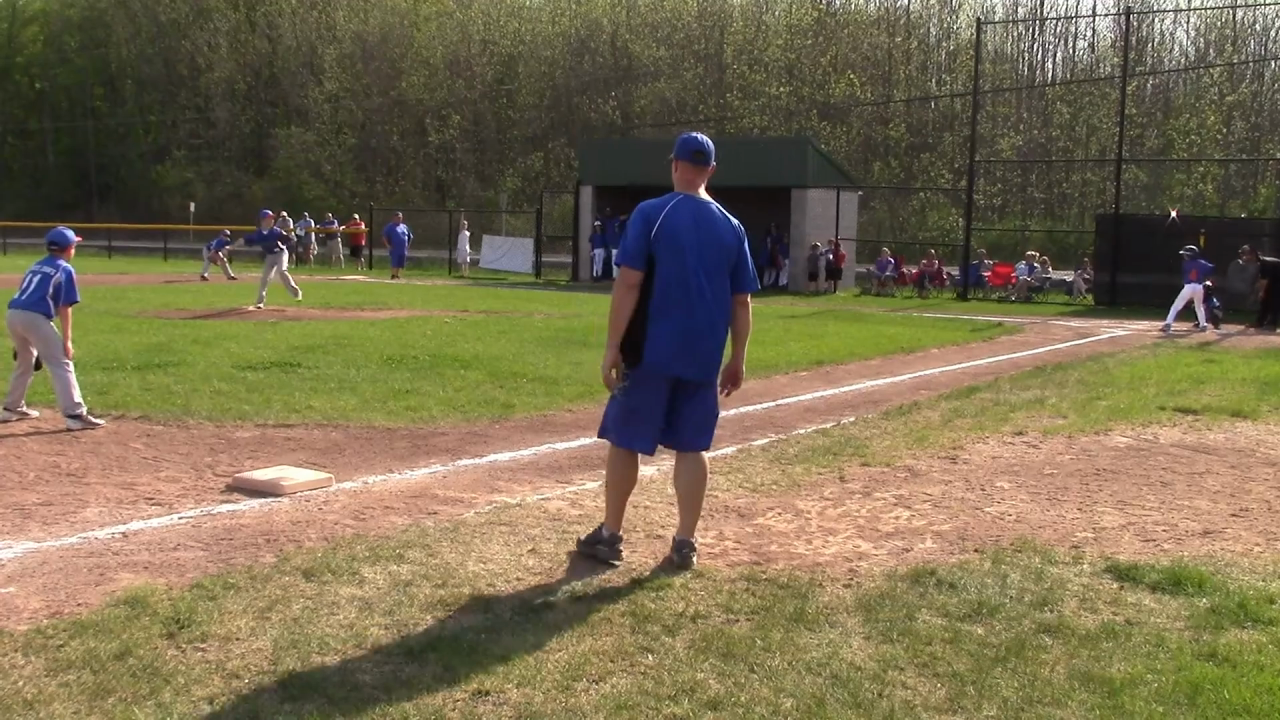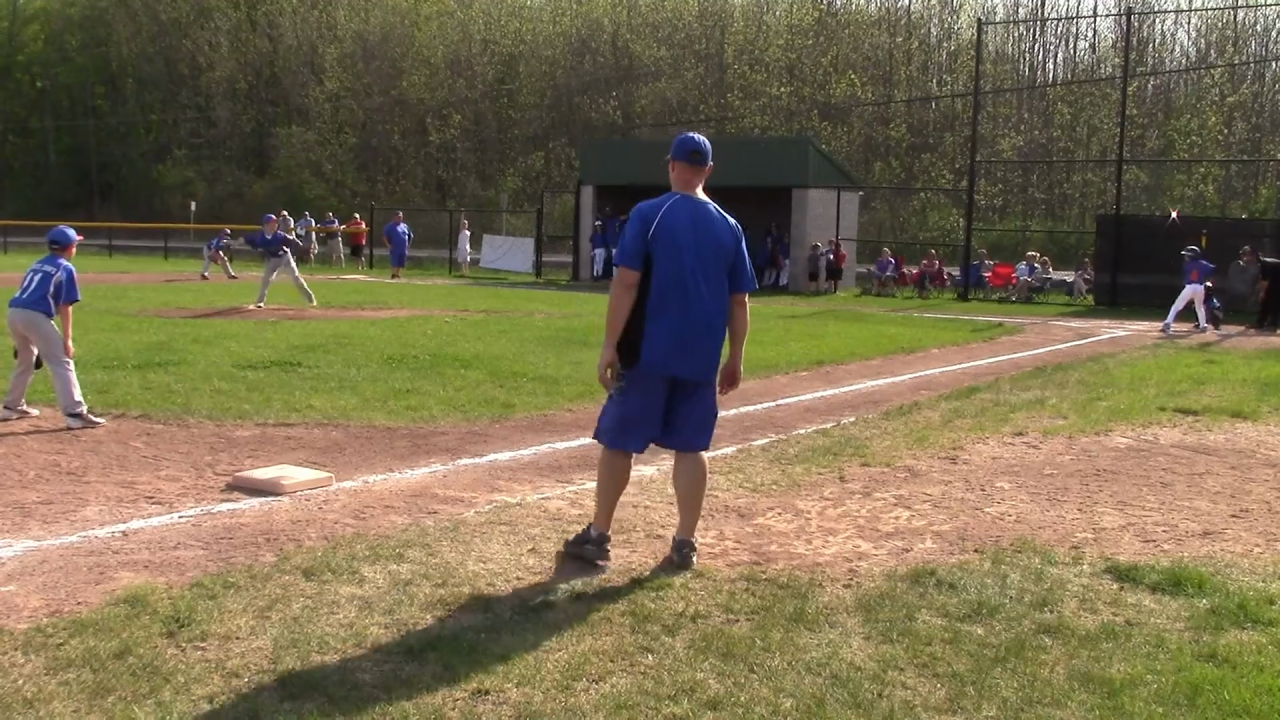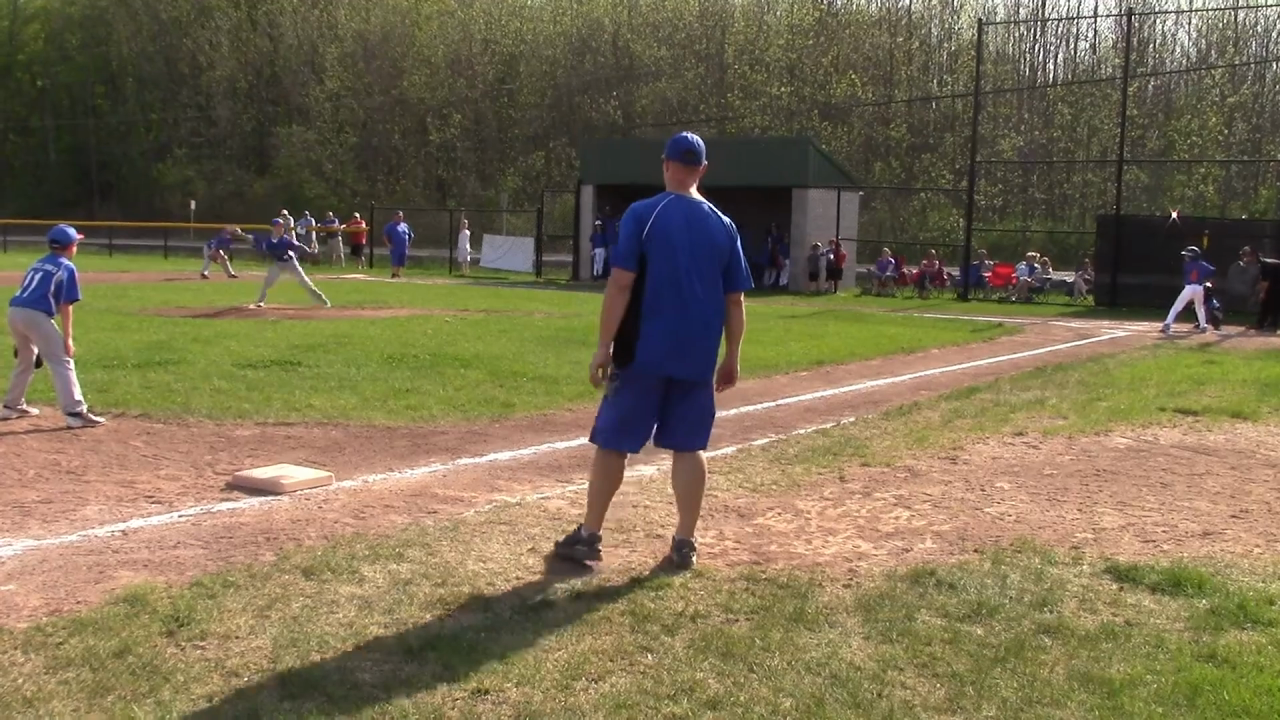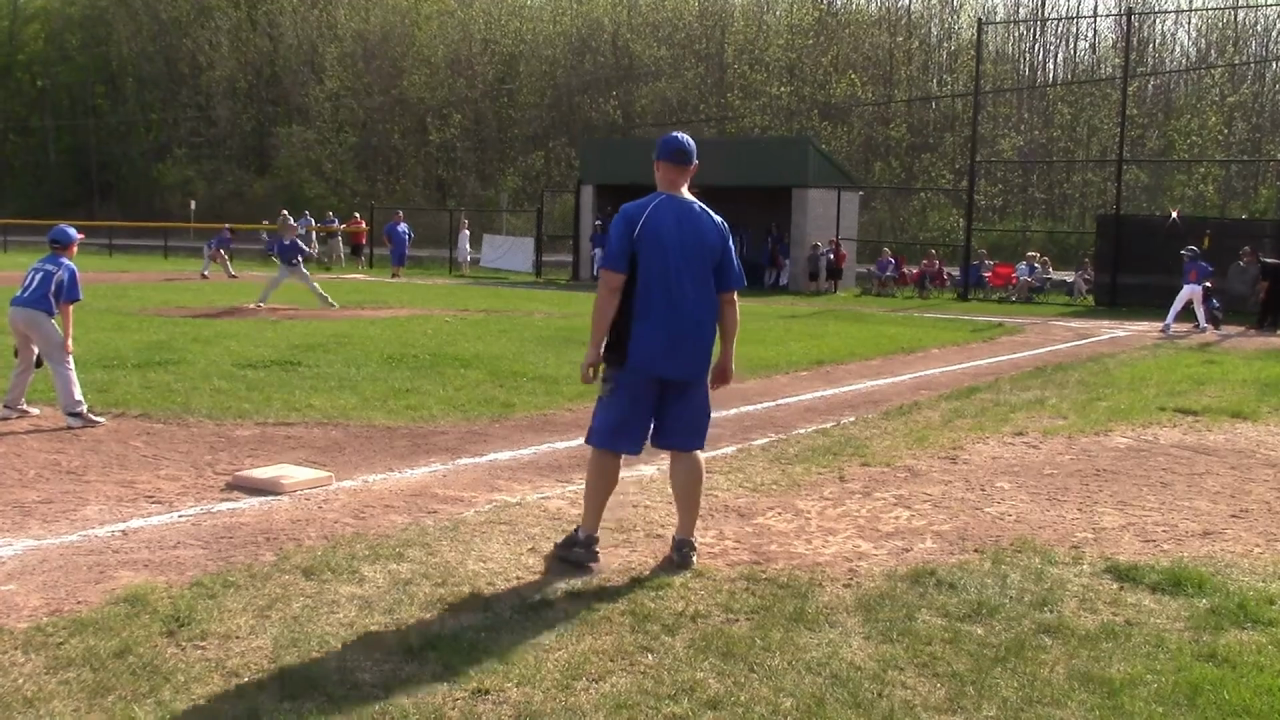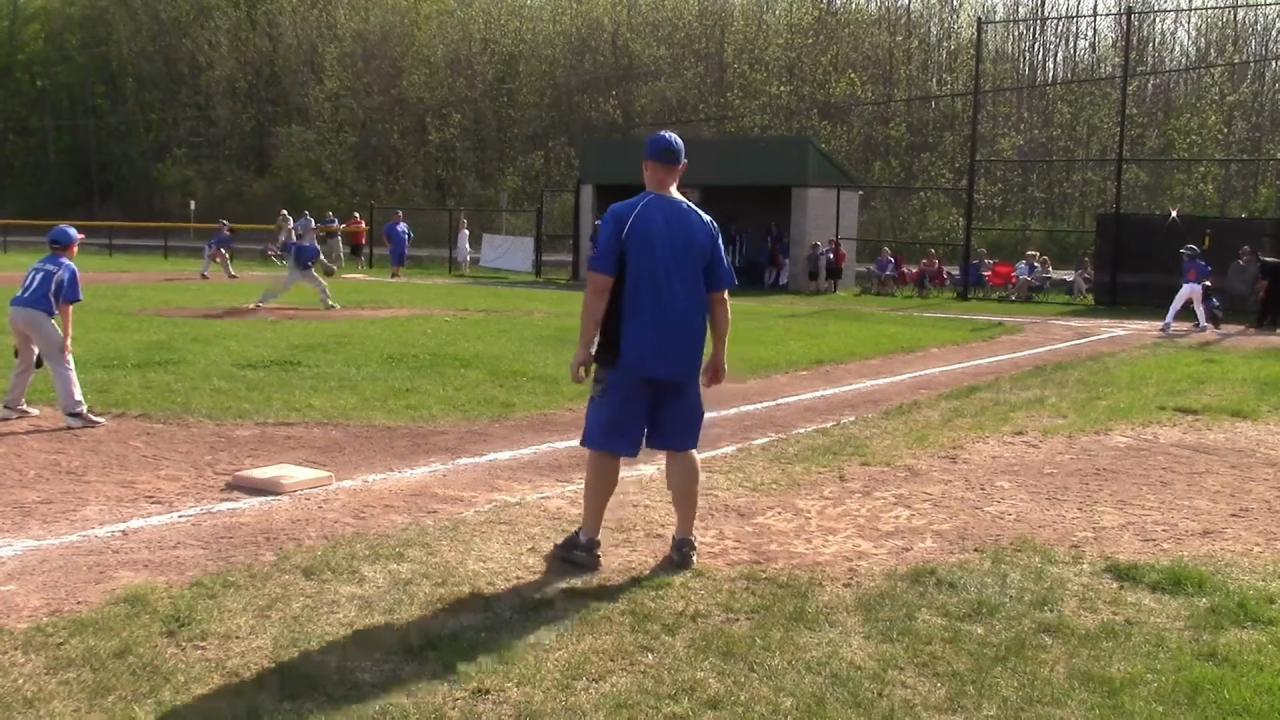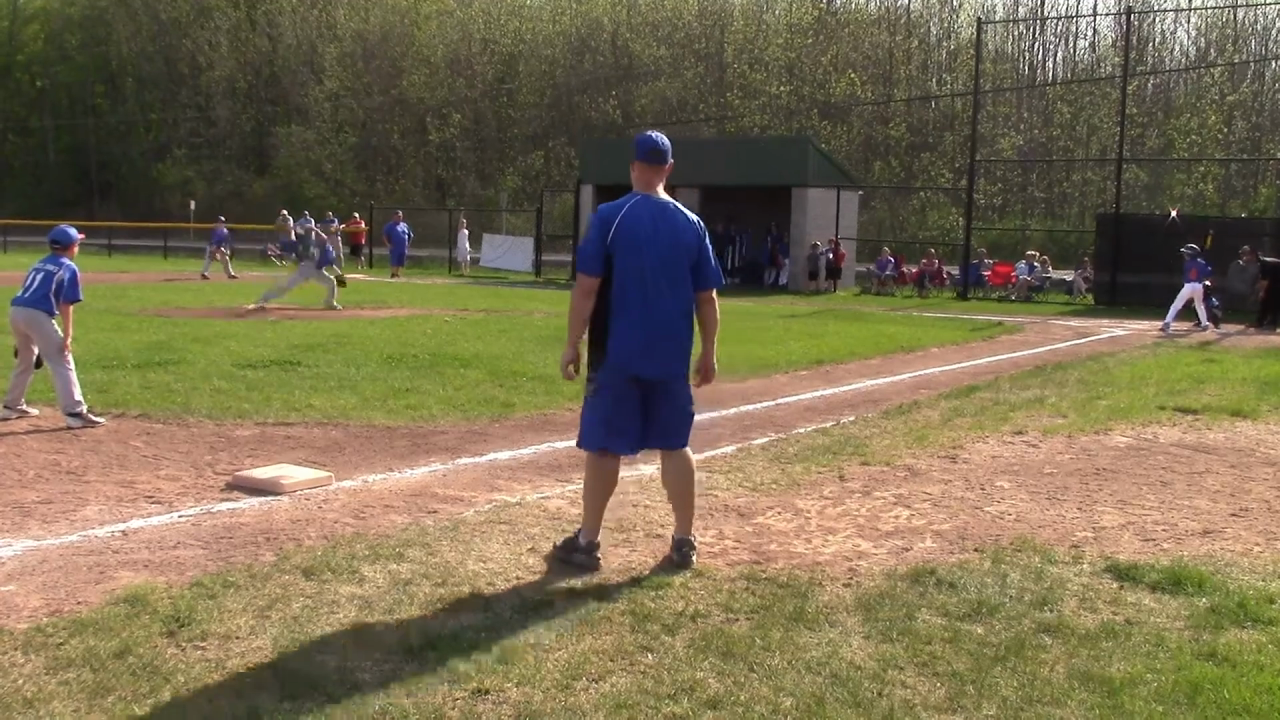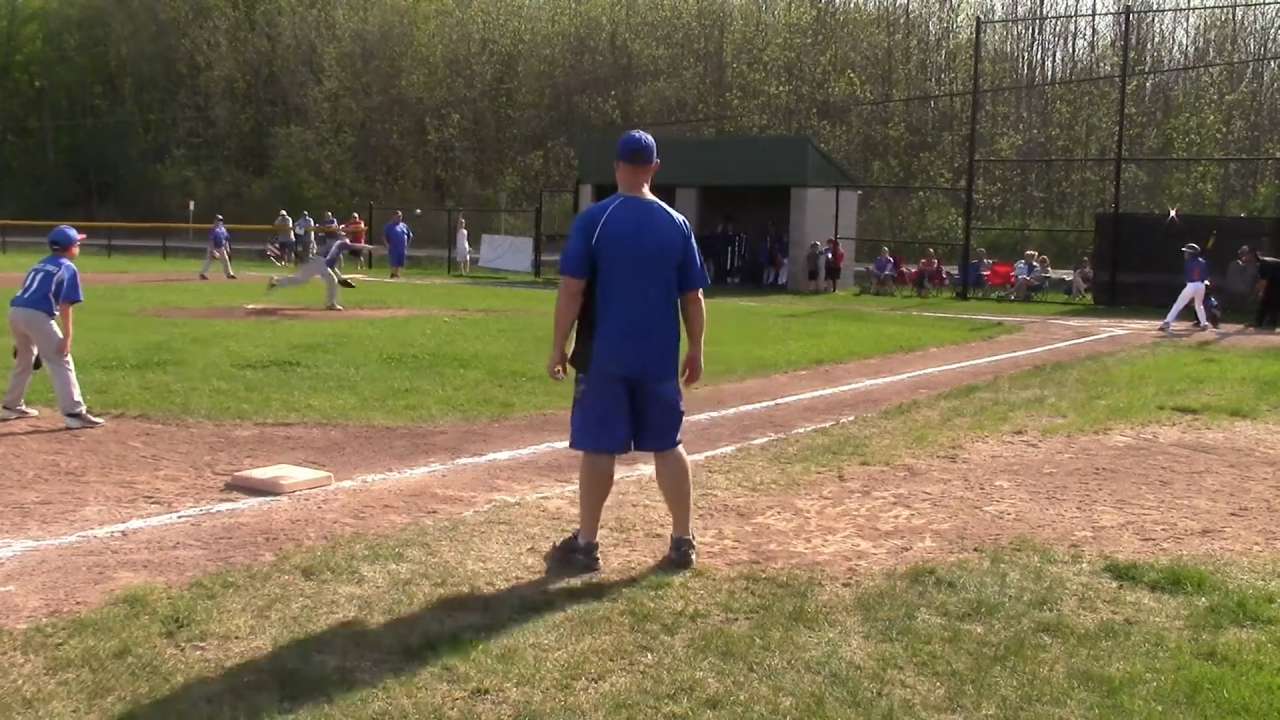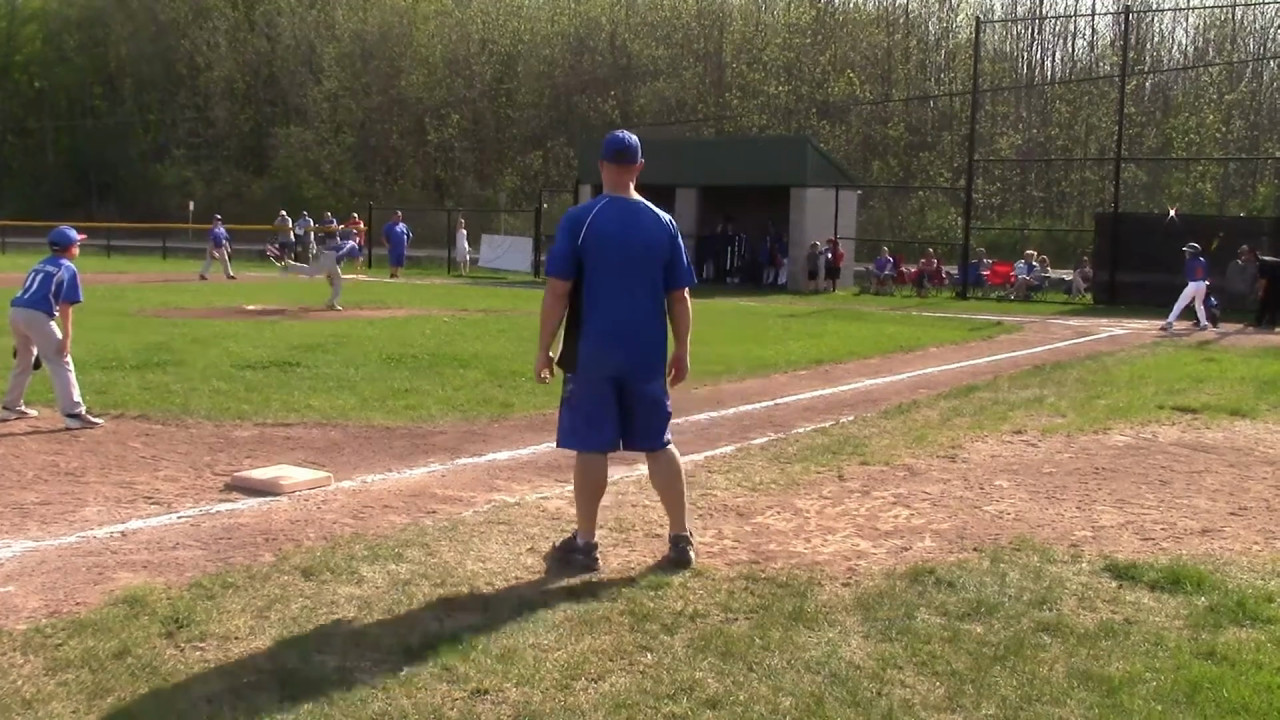
dt=0.1s
person 1, frame 1
left shoulder: (651, 214)
right shoulder: (731, 226)
left elbow: (629, 284)
right elbow: (741, 302)
left wrist: (613, 346)
right wrist: (737, 358)
left hip: (649, 353)
right hip: (703, 357)
left knee: (624, 440)
right knee: (692, 448)
left ankle: (609, 535)
right ankle: (685, 543)
person 1, frame 2
left shoulder: (649, 214)
right shoulder: (729, 226)
left elbow: (626, 284)
right elbow: (738, 302)
left wrist: (609, 347)
right wrist: (735, 358)
left hip: (646, 353)
right hip: (701, 357)
left knee: (618, 442)
right knee: (690, 448)
left ankle: (597, 535)
right ankle: (685, 542)
person 1, frame 3
left shoulder: (643, 215)
right shoulder: (723, 226)
left elbow: (621, 285)
right elbow: (734, 300)
left wrist: (603, 346)
right wrist: (732, 356)
left hip: (641, 353)
right hip: (697, 357)
left knee: (614, 442)
right knee: (688, 447)
left ankle: (588, 535)
right ankle: (685, 543)
person 1, frame 4
left shoulder: (634, 215)
right shoulder: (715, 225)
left elbow: (612, 286)
right elbow: (728, 299)
left wrist: (595, 347)
right wrist: (726, 355)
left hip: (635, 354)
right hip: (691, 357)
left knee: (609, 442)
right knee: (685, 447)
left ankle: (585, 537)
right ankle: (684, 542)
person 1, frame 5
left shoulder: (622, 216)
right shoulder: (704, 224)
left elbow: (600, 287)
right elbow: (719, 298)
left wrist: (584, 345)
right wrist: (719, 352)
left hip: (626, 354)
right hip: (682, 357)
left knee: (606, 445)
right knee: (681, 446)
left ankle: (587, 540)
right ankle: (684, 542)
person 1, frame 6
left shoulder: (609, 217)
right shoulder: (691, 224)
left elbow: (587, 288)
right elbow: (707, 297)
left wrist: (572, 345)
right wrist: (708, 353)
left hip: (616, 354)
right hip: (671, 357)
left knee: (602, 446)
right knee: (674, 446)
left ankle: (586, 542)
right ankle: (683, 541)
person 1, frame 7
left shoulder: (594, 218)
right shoulder: (677, 224)
left elbow: (572, 290)
right elbow: (693, 297)
left wrist: (558, 346)
right wrist: (695, 350)
left hip: (603, 355)
right hip: (659, 357)
left knee: (599, 447)
right knee: (667, 445)
left ankle: (586, 543)
right ankle: (683, 540)
person 1, frame 8
left shoulder: (580, 219)
right shoulder: (663, 224)
left elbow: (558, 291)
right elbow: (679, 297)
left wrist: (544, 349)
right wrist: (681, 350)
left hip: (591, 355)
right hip: (646, 356)
left knee: (591, 447)
right knee: (658, 444)
left ankle: (584, 543)
right ankle: (680, 538)
person 2, frame 1
left shoulder: (36, 266)
right shoulder: (65, 270)
right elbow: (64, 308)
left wrist: (24, 336)
right wrist: (67, 340)
left hip: (13, 314)
right hip: (34, 318)
left knee: (25, 362)
right knee: (61, 364)
left ankle: (12, 408)
right ankle: (76, 415)
person 2, frame 2
left shoulder: (38, 265)
right shoulder: (65, 269)
right elbow: (65, 307)
left wrist: (24, 333)
right wrist: (67, 339)
left hip: (14, 313)
right hip: (35, 317)
left knee: (25, 360)
right knee: (62, 363)
left ankle: (12, 407)
right ankle: (75, 414)
person 2, frame 3
left shoulder: (38, 264)
right shoulder: (66, 267)
right elbow: (65, 305)
left wrist: (24, 334)
right wrist: (68, 337)
left hip: (14, 312)
right hip: (35, 315)
left knee: (26, 359)
right knee: (62, 361)
left ankle: (12, 405)
right ankle: (75, 413)
person 2, frame 4
left shoulder: (39, 264)
right shoulder: (67, 267)
right elbow: (65, 305)
right wrist: (67, 337)
left hip: (15, 311)
right hip: (36, 315)
left knee: (26, 359)
right knee: (62, 361)
left ankle: (12, 405)
right ankle: (76, 413)
person 2, frame 5
left shoulder: (39, 263)
right shoulder: (67, 267)
right elbow: (65, 305)
right wrist: (67, 337)
left hip: (15, 311)
right hip: (36, 315)
left knee: (26, 359)
right knee: (62, 362)
left ankle: (12, 406)
right ankle: (75, 413)
person 2, frame 6
left shoulder: (40, 264)
right shoulder: (68, 268)
right elbow: (66, 305)
right wrist: (67, 336)
left hip: (16, 311)
right hip: (37, 315)
left knee: (25, 359)
right knee: (62, 362)
left ankle: (11, 406)
right ankle: (75, 413)
person 2, frame 7
left shoulder: (40, 264)
right shoulder: (67, 268)
right elbow: (65, 305)
right wrist: (67, 336)
left hip: (15, 311)
right hip: (36, 315)
left knee: (24, 360)
right knee: (61, 363)
left ankle: (11, 406)
right ankle: (75, 413)
person 2, frame 8
left shoulder: (41, 265)
right shoulder: (68, 269)
right elbow: (65, 306)
right wrist: (67, 337)
left hip: (16, 312)
right hip: (36, 316)
left knee: (24, 360)
right knee: (61, 363)
left ankle: (10, 407)
right ankle: (74, 414)
